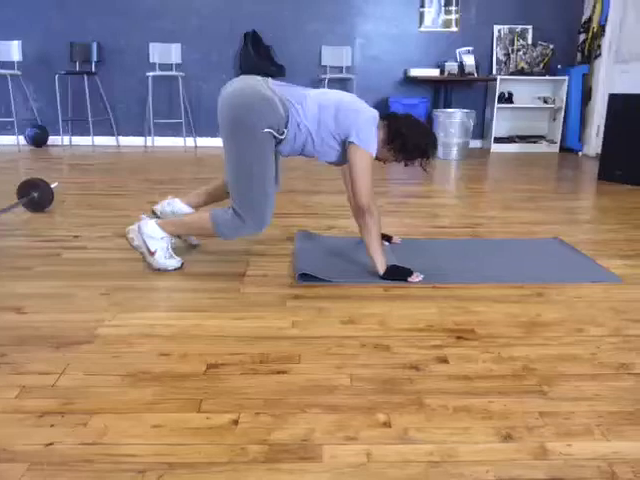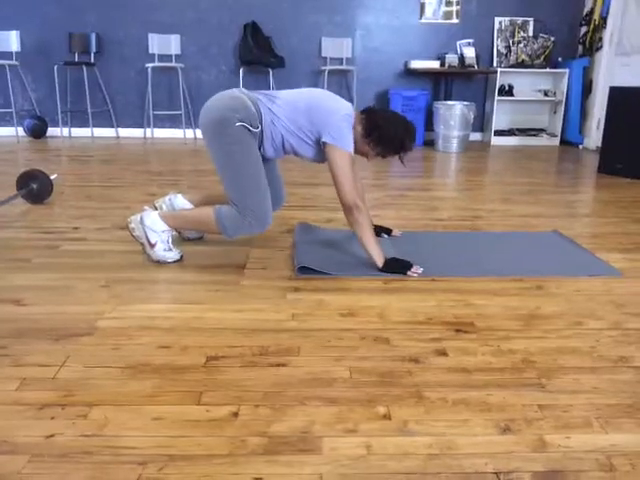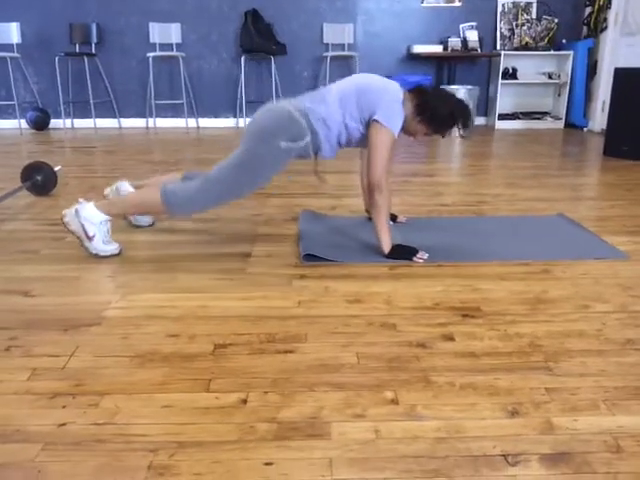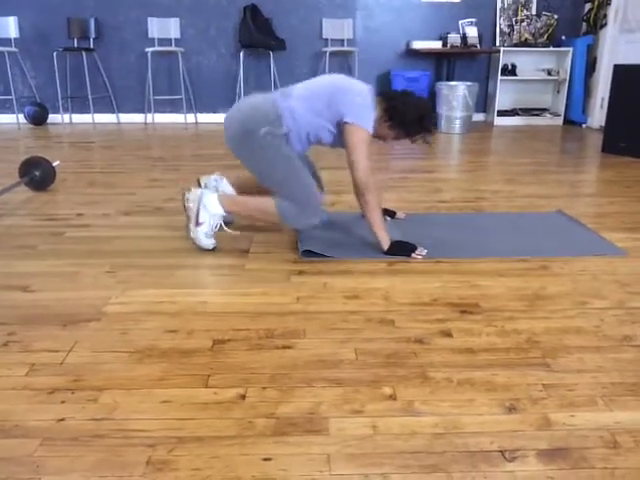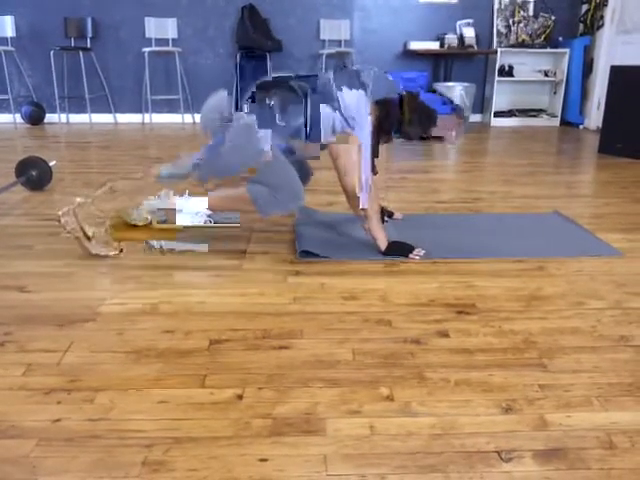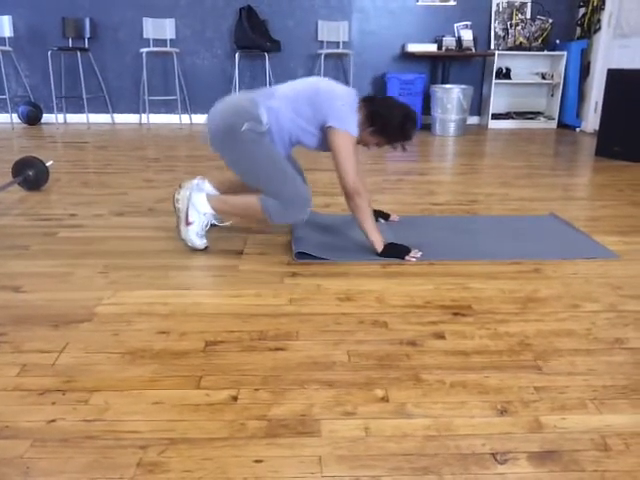
dt=0.7s
person 1, frame 1
left shoulder: (356, 124)
right shoulder: (366, 130)
left elbow: (354, 196)
right elbow: (365, 206)
left wrist: (372, 234)
right wrist: (384, 269)
left hip: (246, 94)
right hip: (254, 110)
left knee: (264, 182)
right knee: (252, 219)
left ankle: (179, 207)
right ankle: (155, 230)
person 1, frame 2
left shoulder: (350, 121)
right shoulder: (340, 128)
left elbow: (352, 182)
right elbow: (351, 203)
left wrist: (368, 227)
right wrist: (382, 261)
left hip: (236, 117)
right hip: (230, 119)
left knee: (273, 201)
right knee: (255, 219)
left ankle: (181, 203)
right ankle: (156, 222)
person 1, frame 3
left shoulder: (387, 96)
right shoulder: (392, 108)
left elbow: (368, 170)
right elbow: (378, 182)
left wrist: (377, 213)
right wrist: (389, 246)
left hip: (286, 120)
right hip: (285, 131)
left knee: (212, 183)
right knee: (204, 194)
left ankle: (128, 190)
right ankle: (93, 212)
person 1, frame 4
left shoulder: (361, 98)
right shoulder: (362, 109)
left elbow: (360, 172)
right elbow: (363, 183)
left wrist: (375, 208)
right wrist: (387, 244)
left hip: (260, 121)
right hip: (255, 127)
left knee: (310, 190)
right knee: (309, 212)
left ankle: (221, 185)
right ankle: (215, 204)
person 1, frame 5
left shoulder: (353, 104)
right shoulder: (351, 120)
left elbow: (358, 177)
right elbow: (353, 186)
left wrist: (373, 208)
right wrist: (384, 243)
left hip: (234, 110)
right hip: (232, 119)
right knee: (287, 195)
person 1, frame 6
left shoulder: (350, 105)
right shoulder: (345, 116)
left elbow: (351, 173)
right elbow: (353, 188)
left wrist: (368, 211)
right wrist: (381, 246)
left hip: (240, 119)
right hip: (236, 124)
left knee: (291, 186)
right knee: (296, 205)
left ankle: (205, 190)
right ankle: (204, 204)
